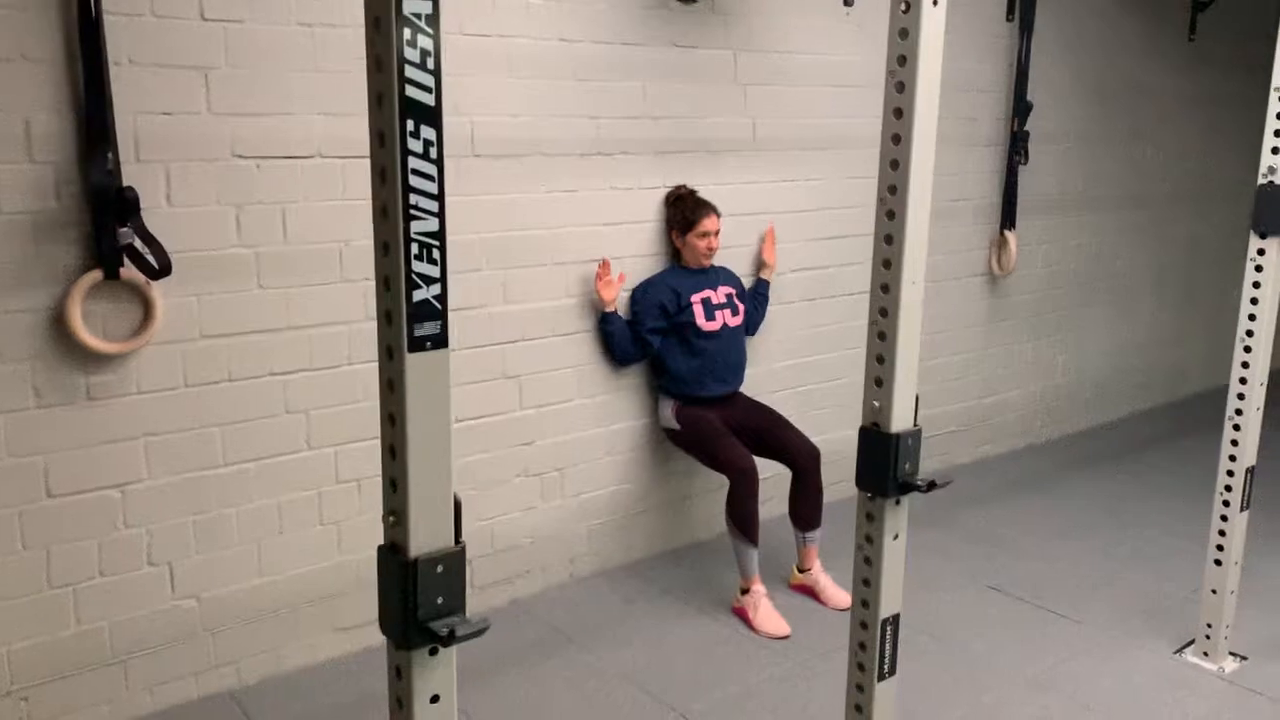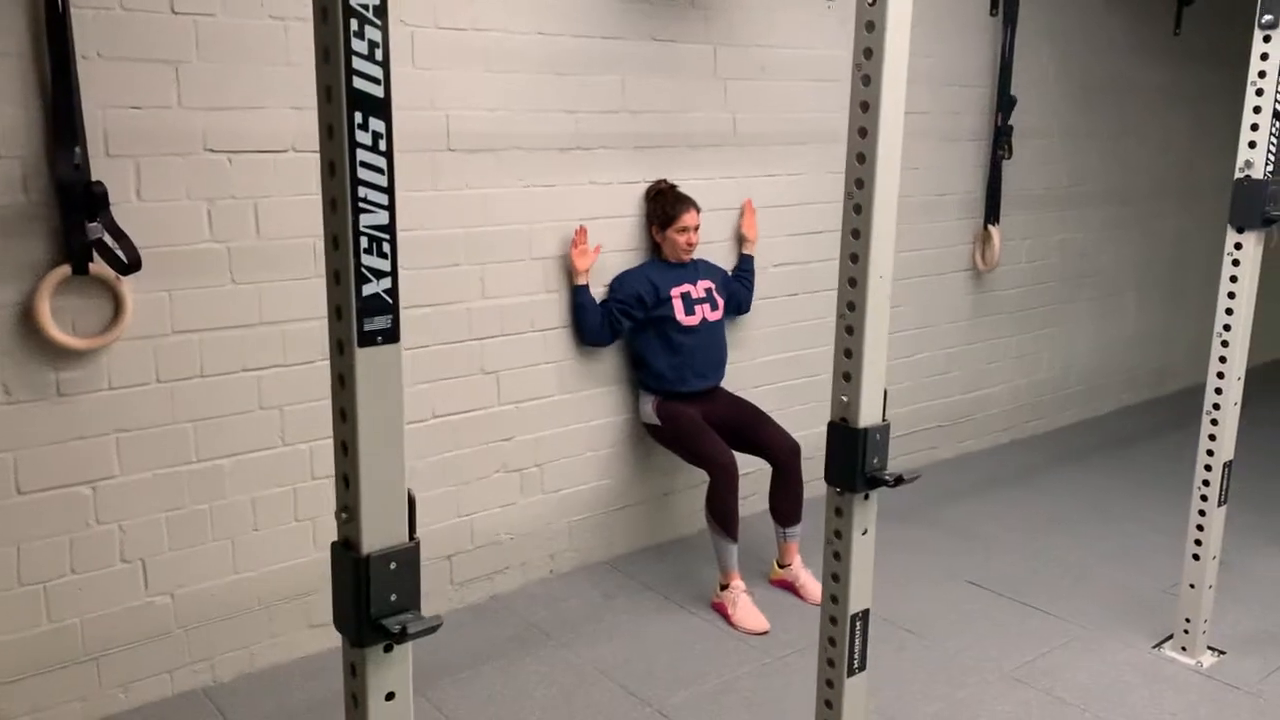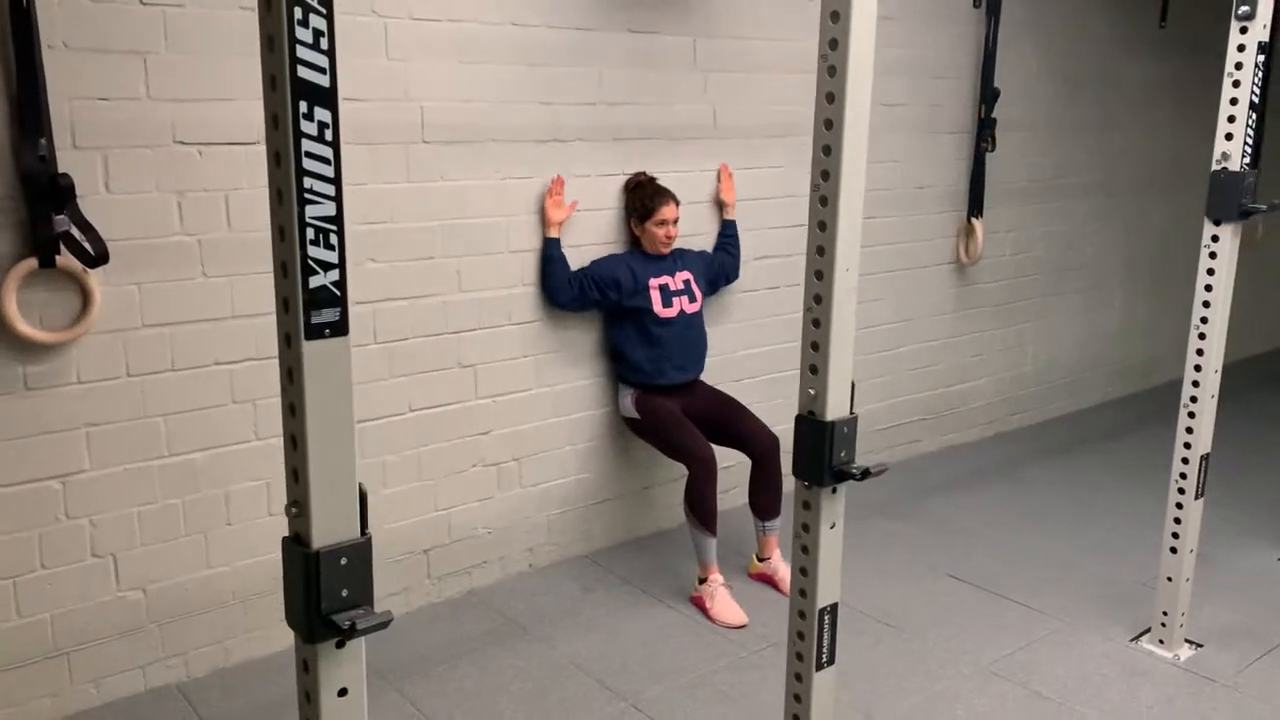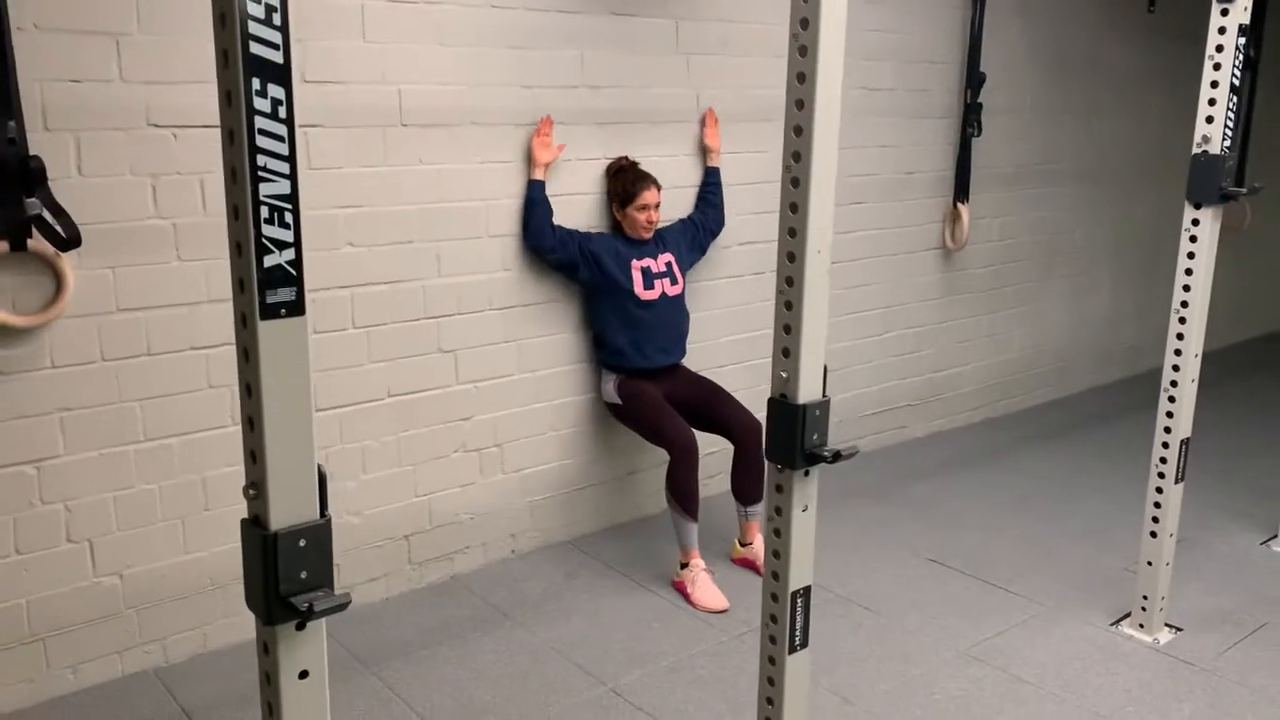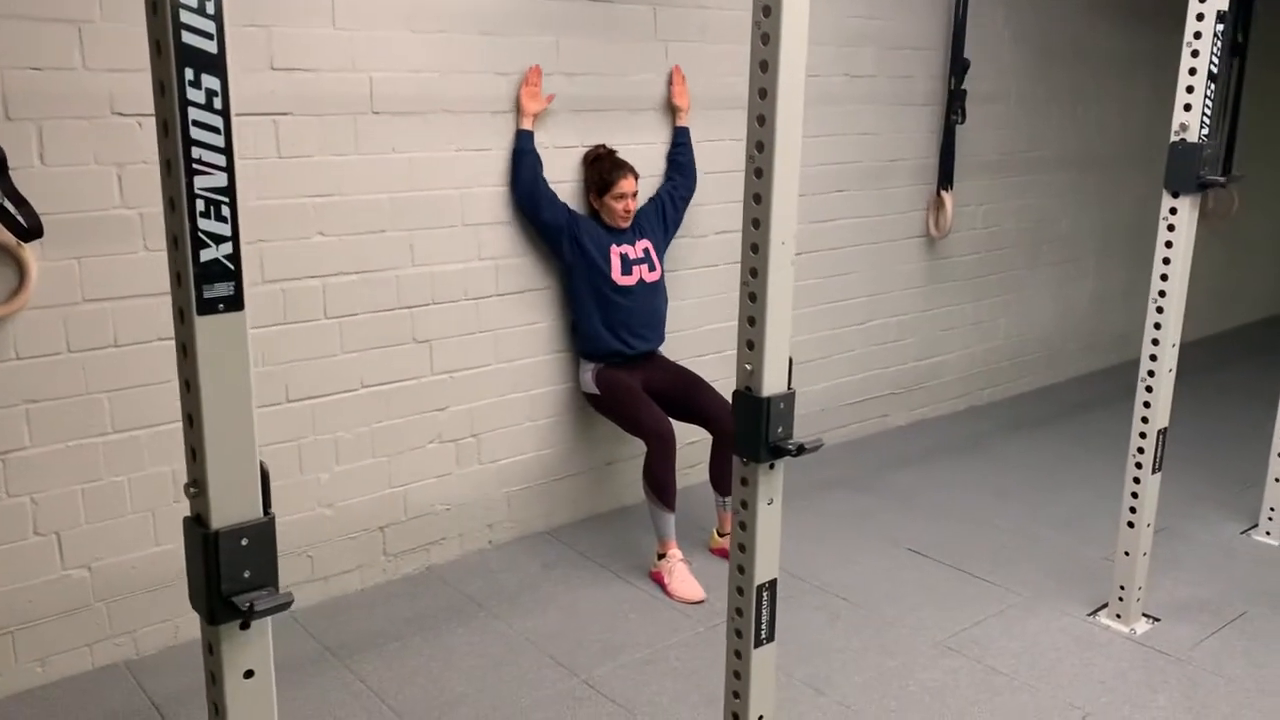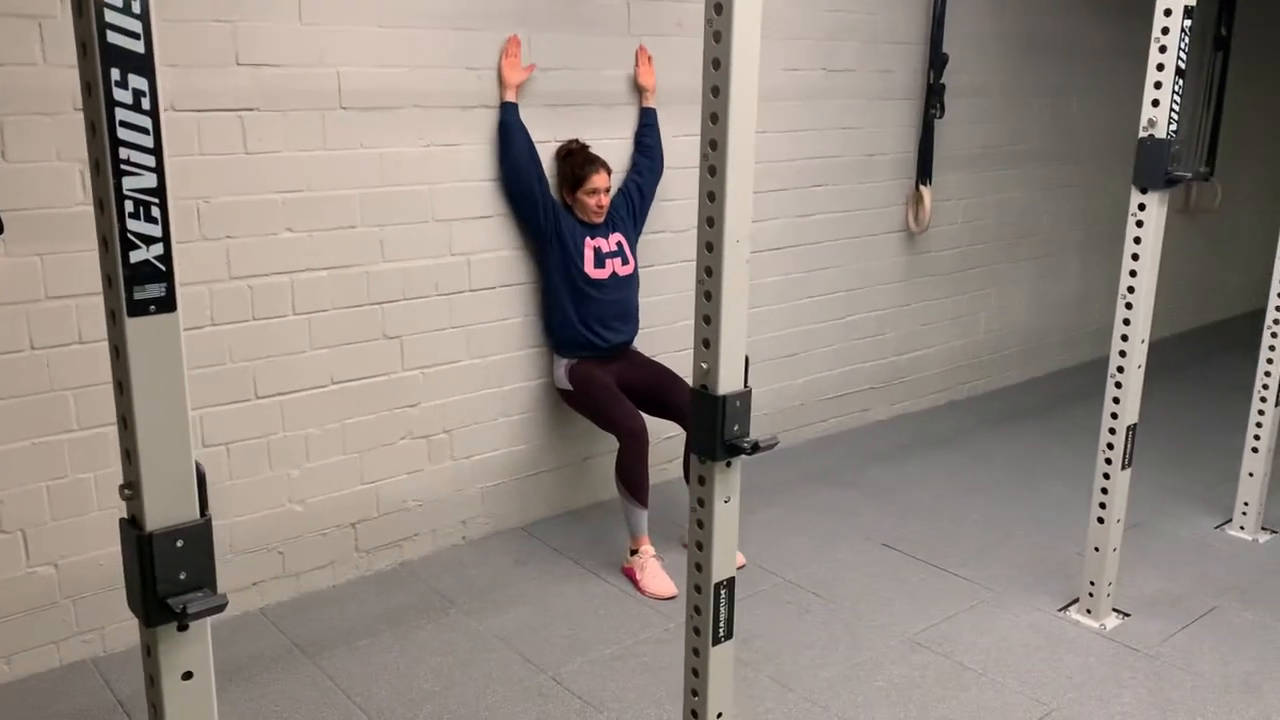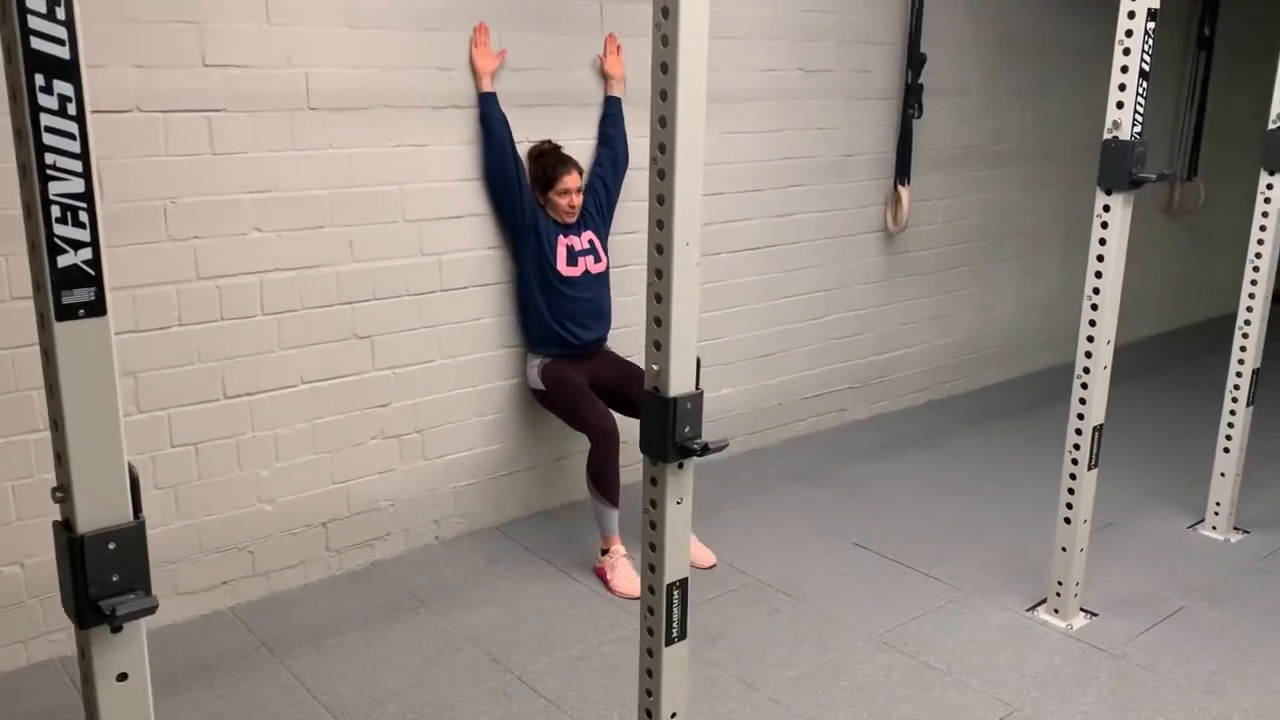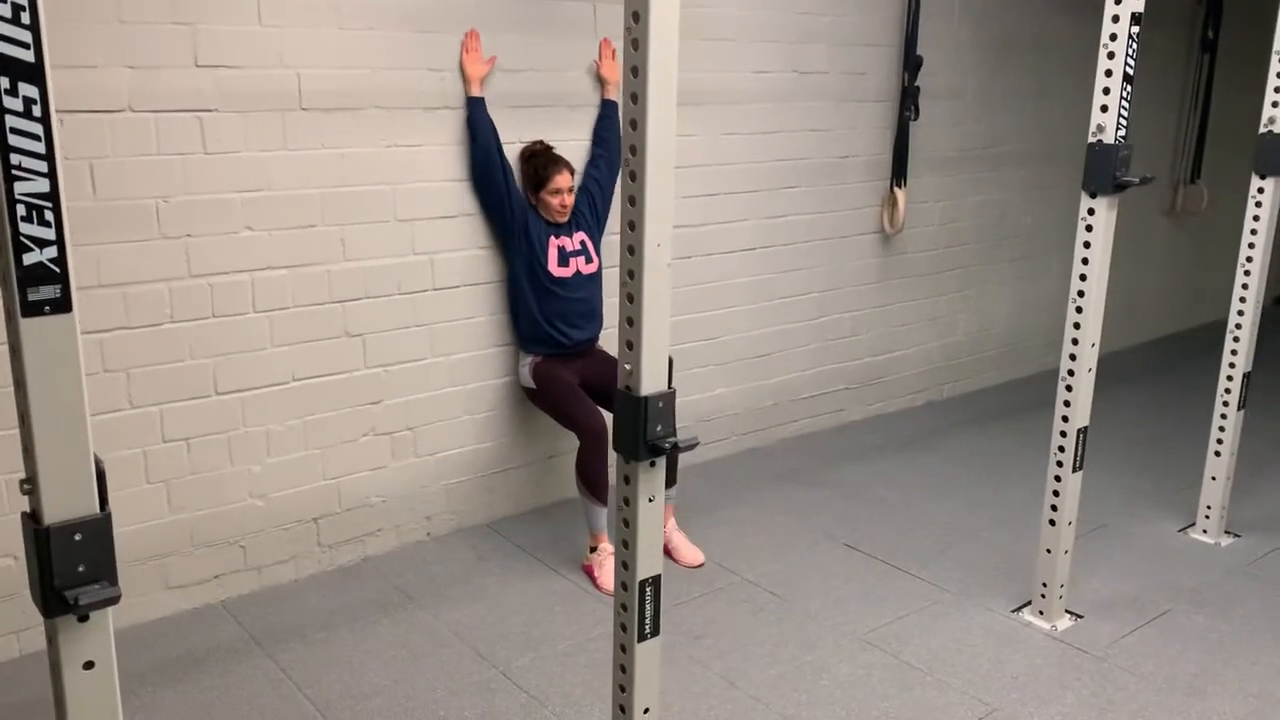
dt=0.5s
person 1, frame 1
left shoulder: (726, 279)
right shoulder: (660, 290)
left elbow: (748, 323)
right elbow: (628, 351)
left wrist: (766, 272)
right wrist: (609, 308)
left hip: (732, 400)
right hip: (686, 409)
left knee: (806, 455)
right knee: (743, 469)
left ankle: (808, 569)
right ankle: (751, 594)
person 1, frame 2
left shoulder: (709, 272)
right shoulder: (640, 283)
left elbow: (740, 302)
right elbow: (597, 331)
left wrist: (747, 246)
right wrist: (580, 279)
left hip: (713, 396)
right hip: (666, 405)
left knee: (786, 450)
right knee: (722, 465)
left ankle: (788, 564)
right ankle: (730, 589)
person 1, frame 3
left shoulder: (691, 262)
right shoulder: (619, 271)
left elbow: (728, 266)
right elbow: (563, 292)
left wrist: (728, 212)
right wrist: (553, 231)
left hip: (693, 389)
right hip: (645, 398)
left knee: (766, 444)
right knee: (701, 458)
left ankle: (767, 558)
right ankle: (708, 583)
person 1, frame 4
left shoulder: (674, 240)
right shoulder: (599, 251)
left elbow: (711, 218)
right elbow: (542, 239)
left wrist: (712, 157)
right wrist: (538, 171)
left hip: (675, 374)
right hip: (627, 382)
left knee: (748, 429)
right knee: (683, 444)
left ankle: (749, 542)
right ankle: (690, 567)
person 1, frame 5
left shoulder: (651, 225)
right shoulder: (577, 235)
left elbow: (682, 180)
right elbow: (531, 194)
left wrist: (681, 117)
right wrist: (526, 123)
left hip: (653, 362)
right hip: (605, 371)
left knee: (727, 419)
right knee: (660, 433)
left ankle: (726, 532)
right ankle: (668, 558)
person 1, frame 6
left shoulder: (624, 215)
right shoulder: (554, 228)
left elbow: (649, 161)
right elbow: (520, 170)
left wrist: (648, 96)
right wrist: (510, 94)
left hip: (627, 357)
right hip: (579, 366)
left knee: (701, 414)
right knee: (632, 430)
right ankle: (641, 554)
person 1, frame 7
left shoulder: (594, 214)
right shoulder: (530, 225)
left elbow: (613, 153)
right elbow: (501, 157)
left wrist: (614, 85)
right wrist: (485, 84)
left hip: (599, 356)
right hip: (552, 365)
right knee: (604, 430)
right ankle: (612, 553)
person 1, frame 8
left shoulder: (587, 215)
right shoulder: (521, 226)
left elbow: (608, 156)
right elbow: (489, 162)
left wrist: (610, 88)
right wrist: (475, 88)
left hip: (591, 355)
right hip: (544, 364)
right knee: (593, 428)
left ankle: (666, 527)
right ankle: (600, 551)
